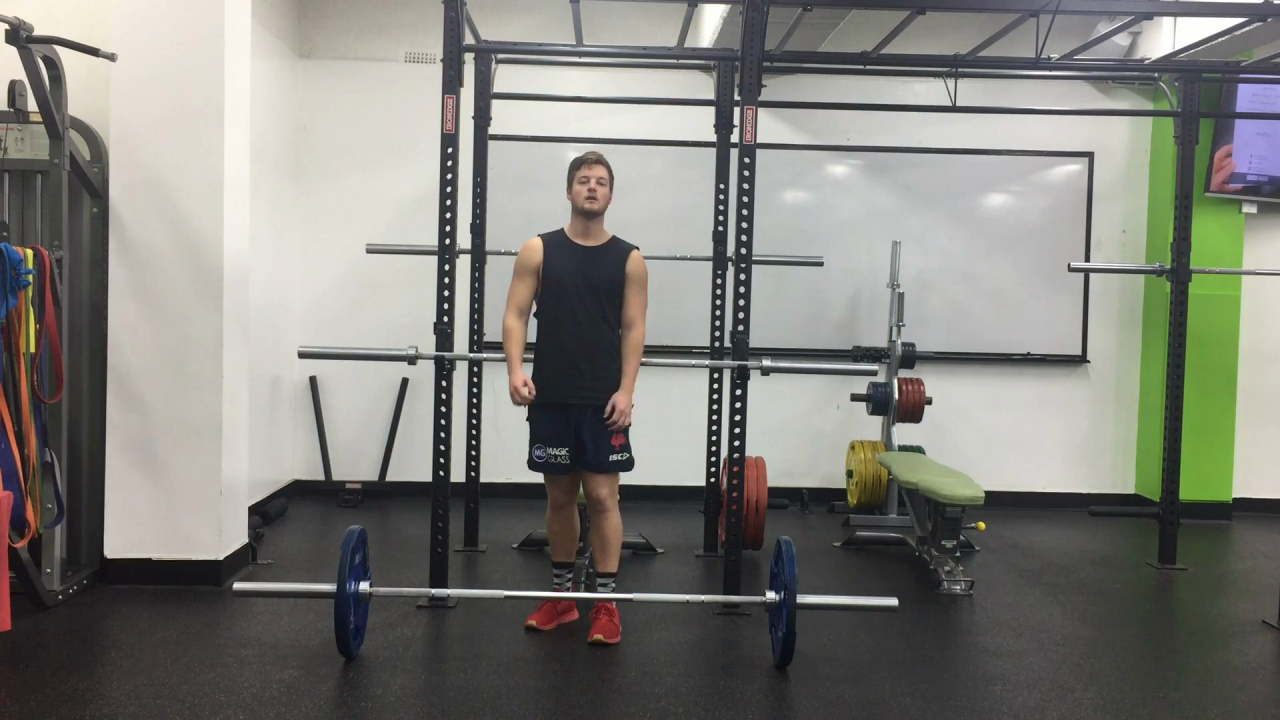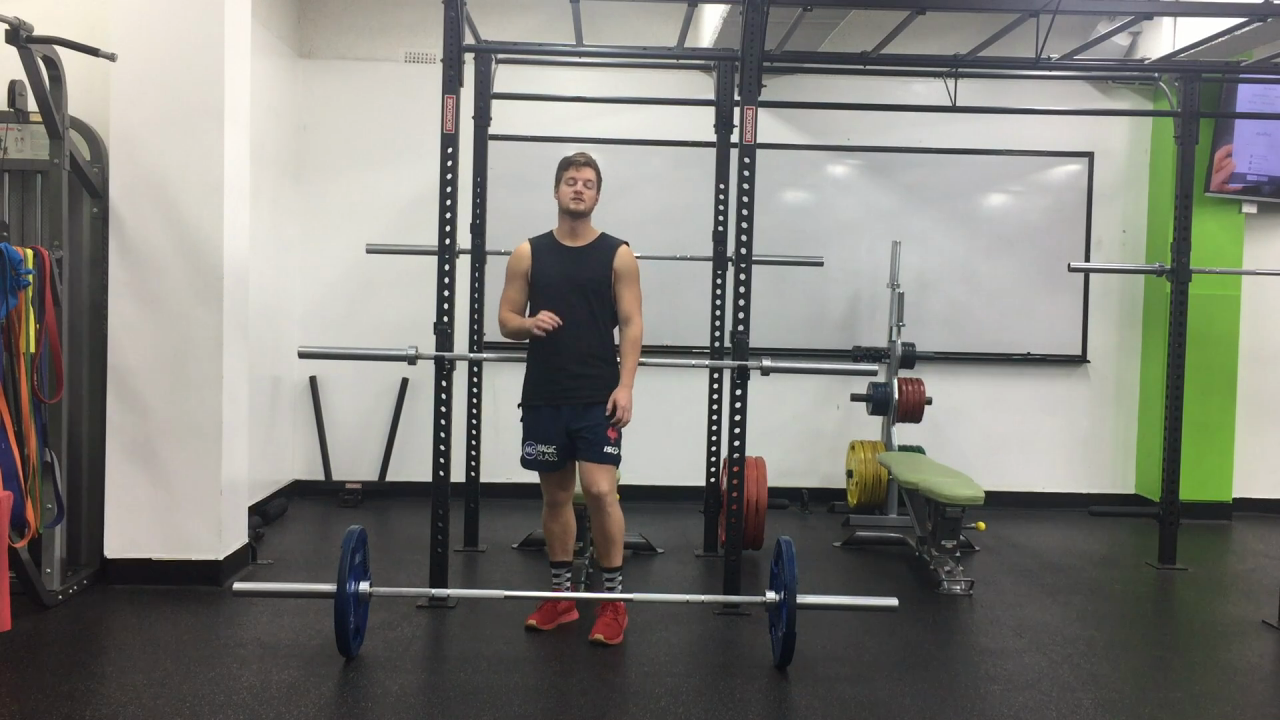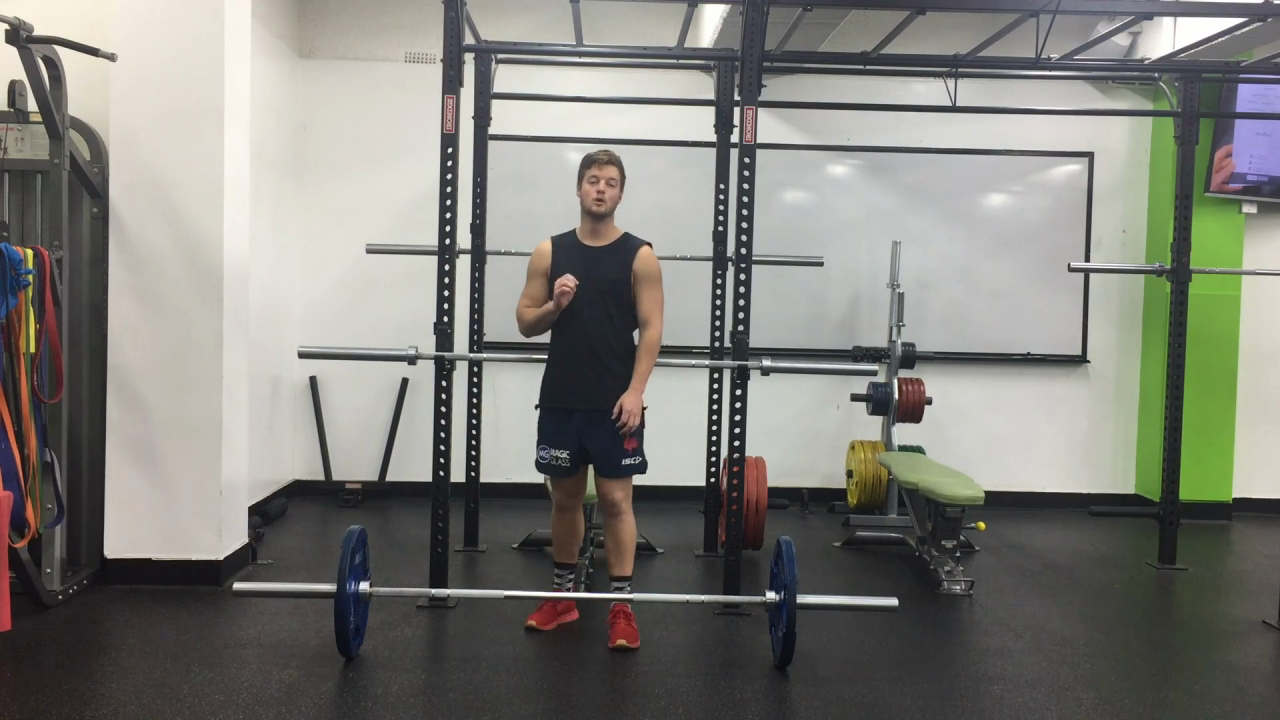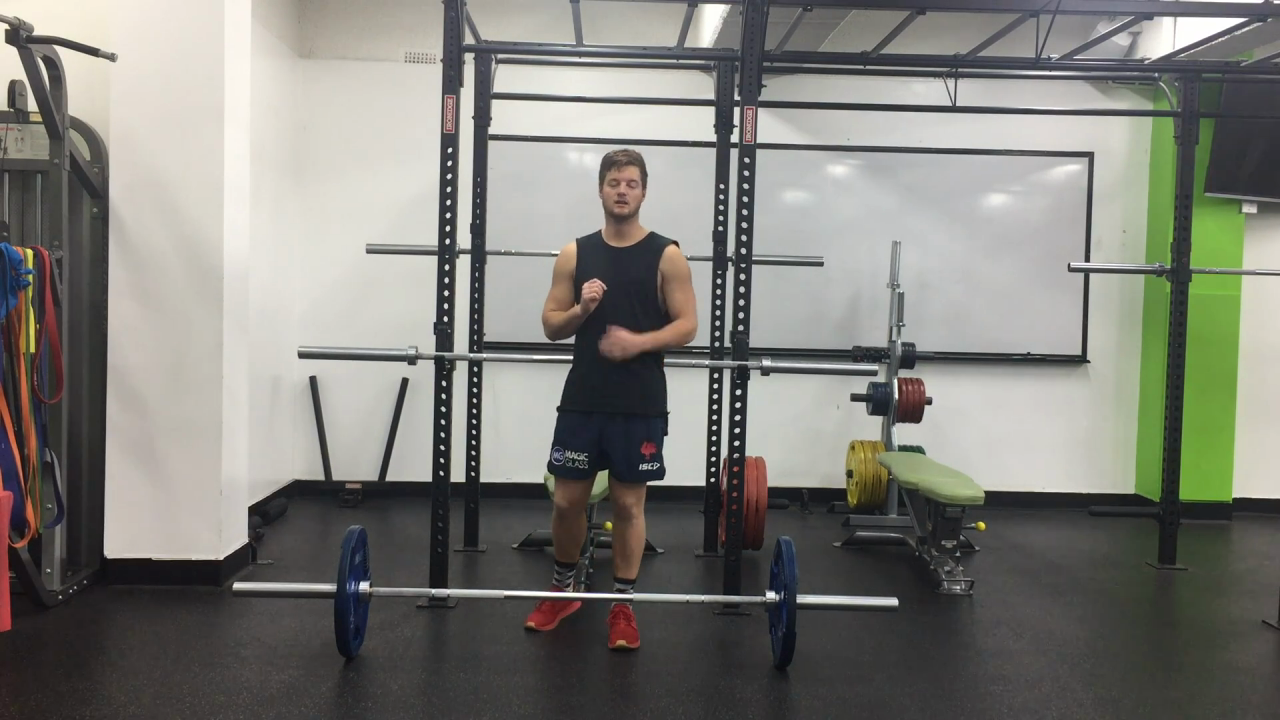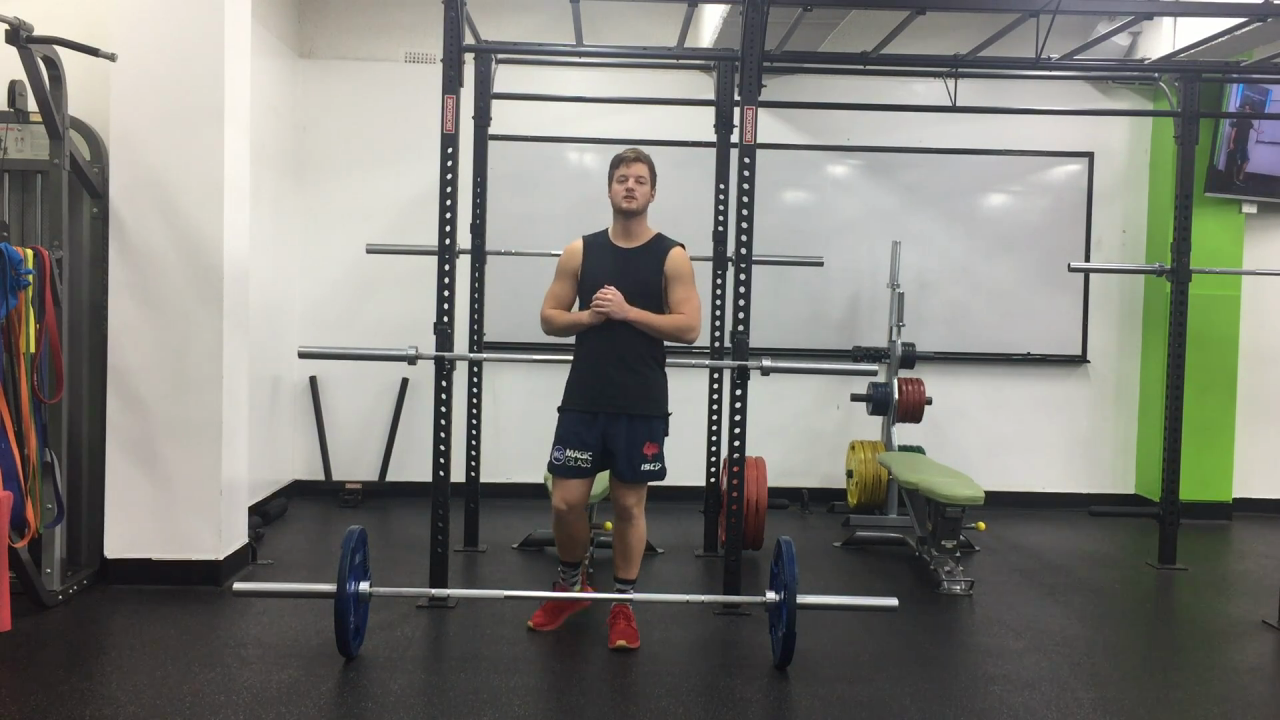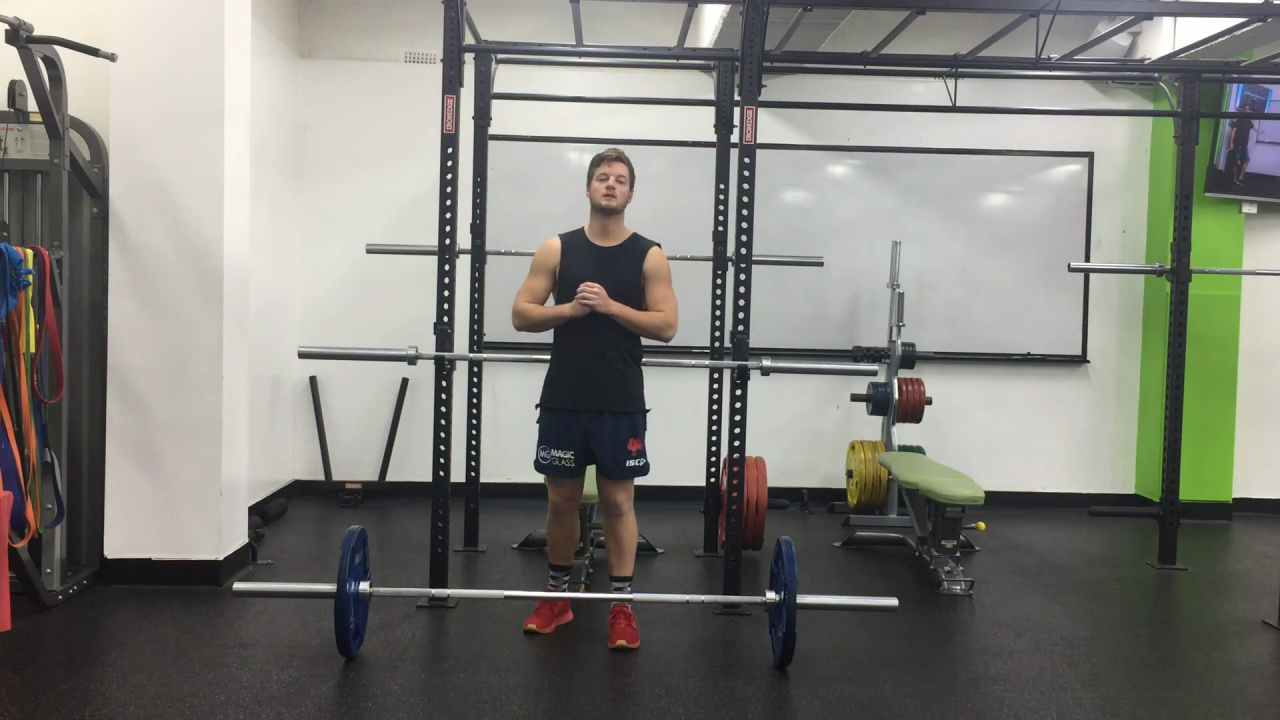
dt=0.5s
person 1, frame 1
left shoulder: (629, 258)
right shoulder: (538, 250)
left elbow: (633, 329)
right elbow: (515, 316)
left wrist: (626, 389)
right wrist: (516, 371)
left hip: (602, 398)
right hip: (551, 397)
left knee: (602, 497)
right knee: (559, 497)
left ankle: (605, 602)
right ankle: (562, 595)
person 1, frame 2
left shoulder: (617, 254)
right shoulder: (528, 253)
left elbow: (631, 324)
right elbow: (506, 319)
left wrist: (625, 387)
right wrist: (531, 324)
left hip: (597, 395)
right hip: (544, 395)
left knee: (601, 491)
right knee: (555, 495)
left ankle: (612, 597)
right ankle: (561, 595)
person 1, frame 3
left shoulder: (639, 255)
right shoulder: (549, 251)
left elbow: (651, 328)
right elbow: (525, 321)
left wrist: (635, 391)
right wrist: (555, 305)
left hip: (614, 401)
right hip: (560, 398)
left knee: (616, 500)
right knee: (565, 498)
left ankle: (621, 606)
right ankle: (563, 595)
person 1, frame 4
left shoulder: (666, 254)
right shoulder: (575, 253)
left elbow: (687, 326)
right elbow: (551, 325)
left wrist: (638, 342)
right wrist: (581, 308)
left hip: (639, 403)
right hip: (582, 398)
left knee: (628, 503)
right knee: (567, 500)
left ankle: (622, 606)
right ankle: (562, 589)
person 1, frame 5
left shoulder: (671, 256)
right shoulder: (580, 251)
left elbow: (688, 327)
right elbow: (549, 318)
left wrist: (627, 311)
right wrist: (591, 315)
left hip: (641, 403)
right hip: (583, 398)
left knee: (629, 505)
right knee: (565, 503)
left ankle: (622, 606)
right ankle: (570, 586)
person 1, frame 6
left shoulder: (648, 255)
right shoulder: (556, 249)
left elbow: (667, 326)
right elbow: (521, 315)
left wrist: (610, 306)
right wrist: (570, 308)
left hip: (620, 401)
right hip: (563, 397)
left knee: (618, 501)
right knee: (562, 500)
left ankle: (621, 606)
right ankle: (558, 597)
